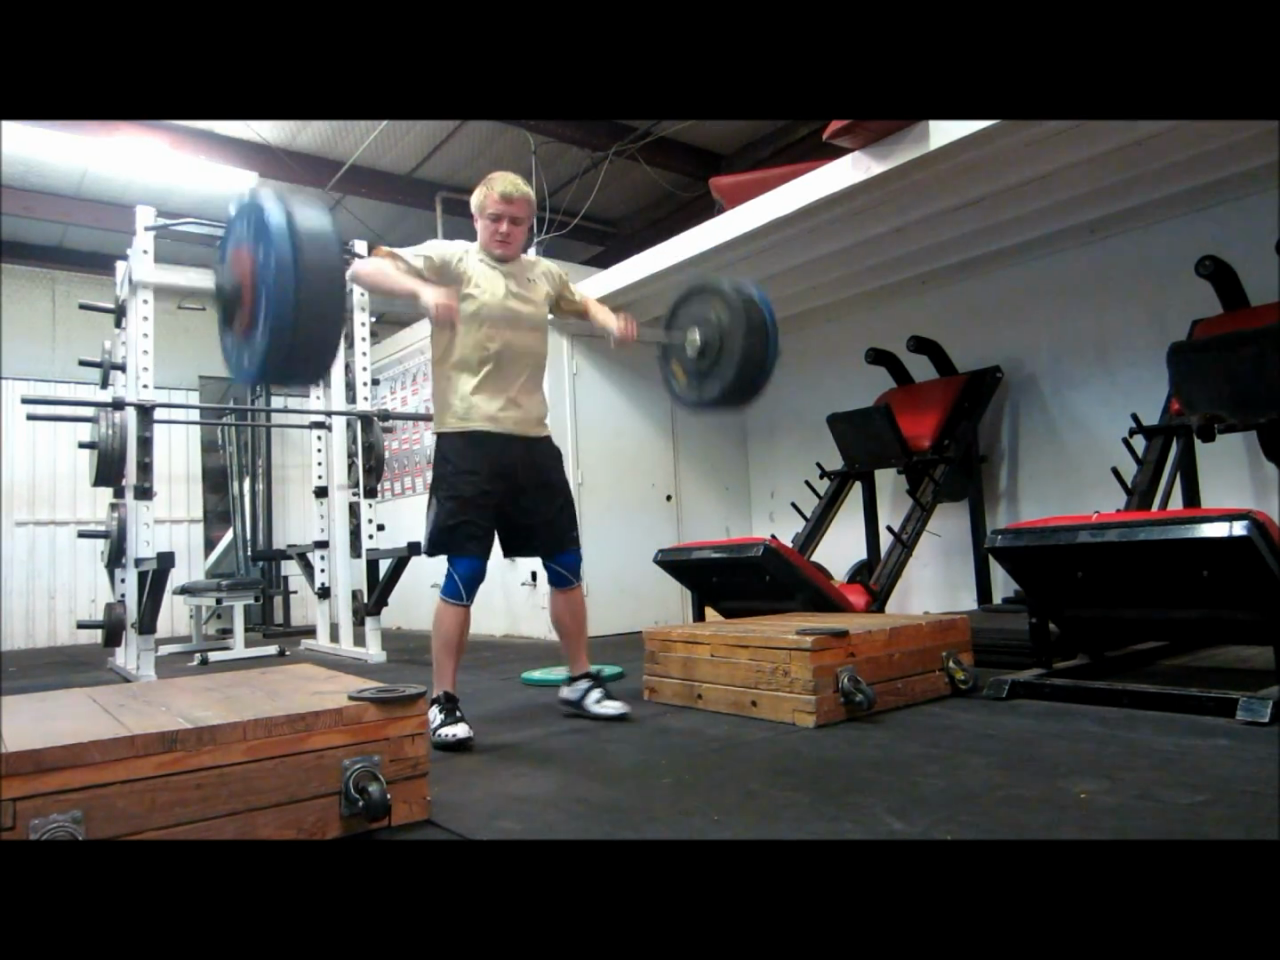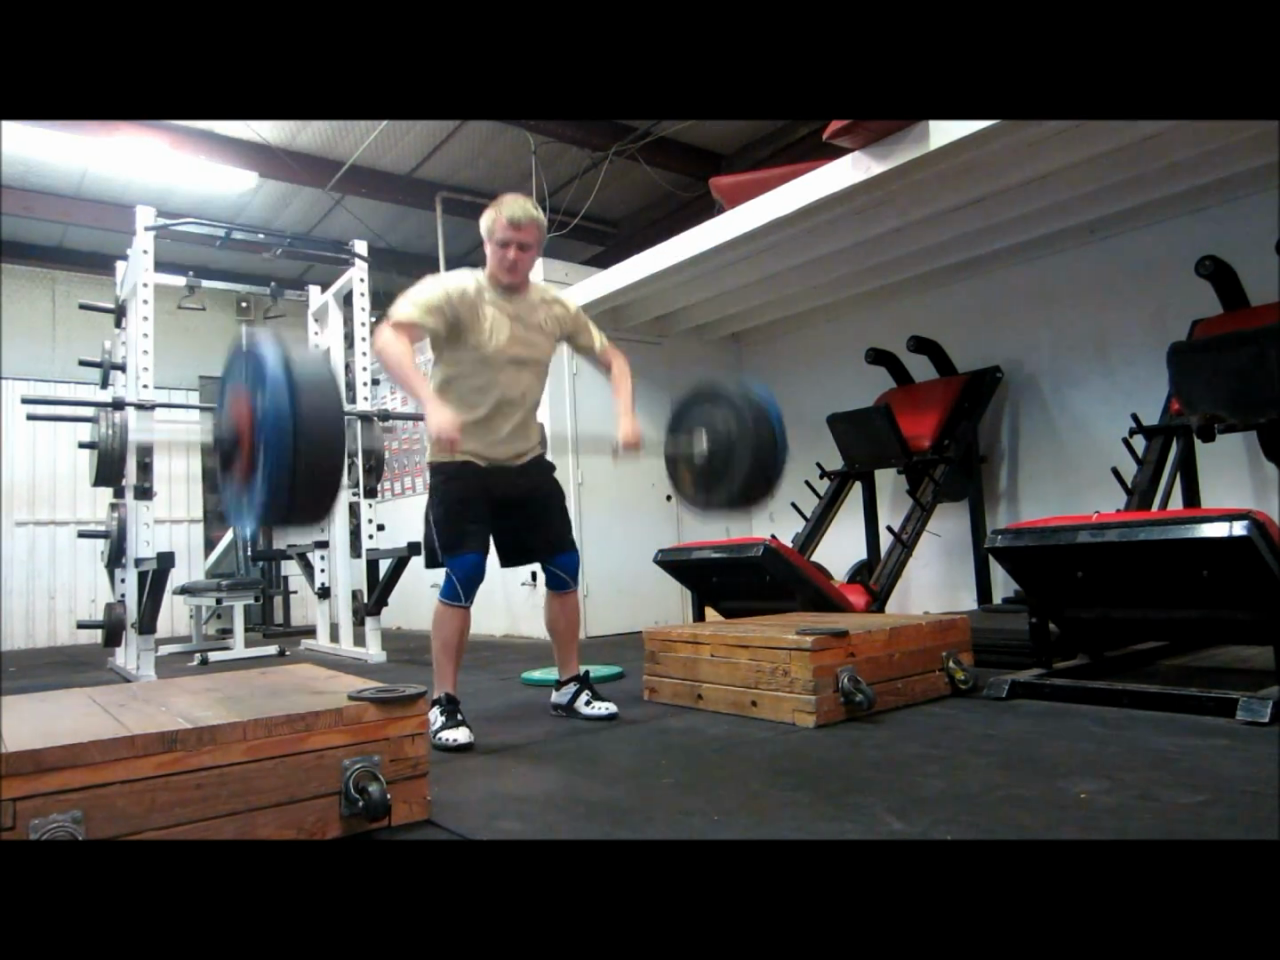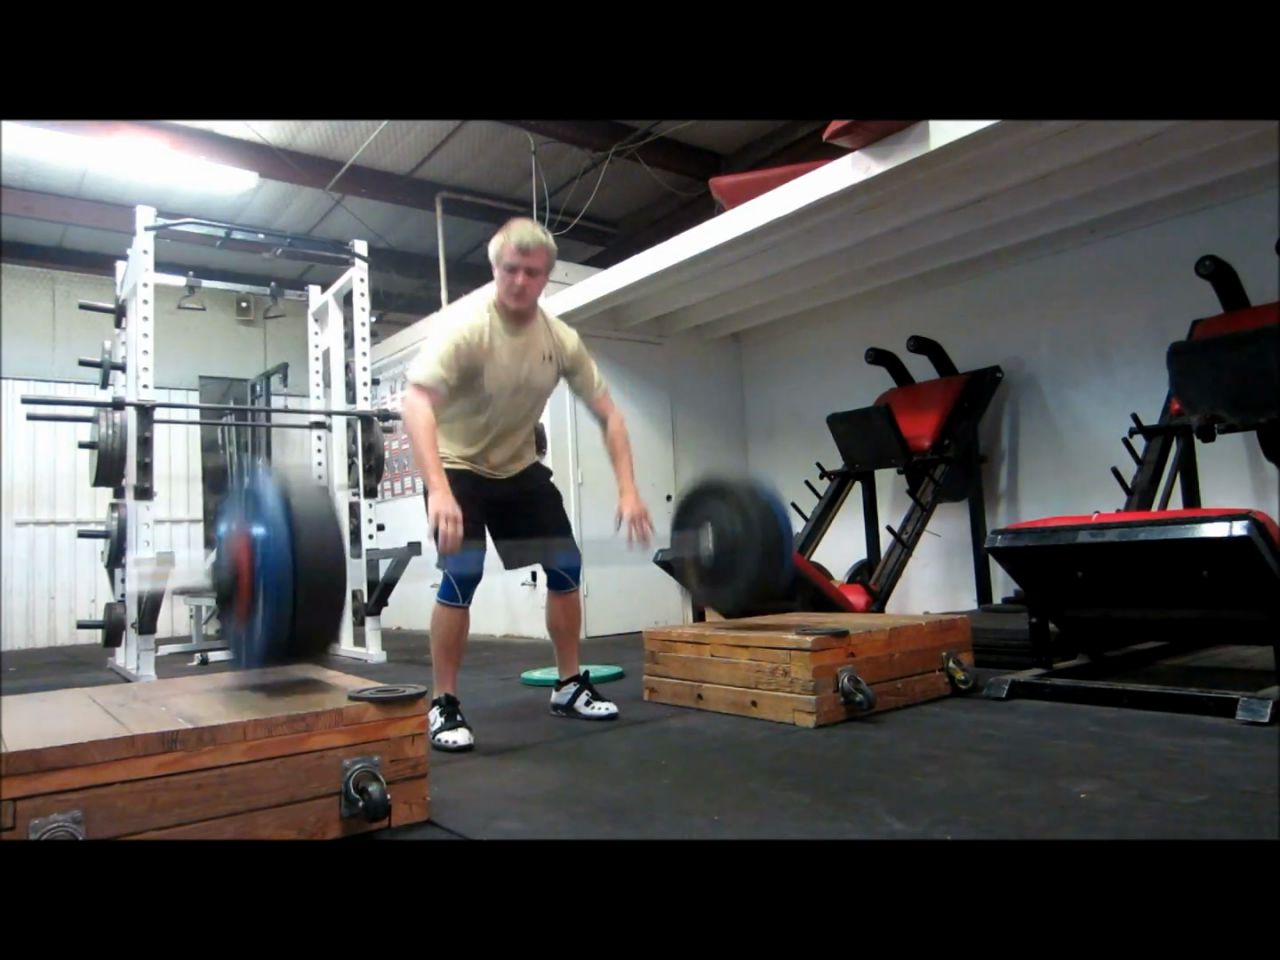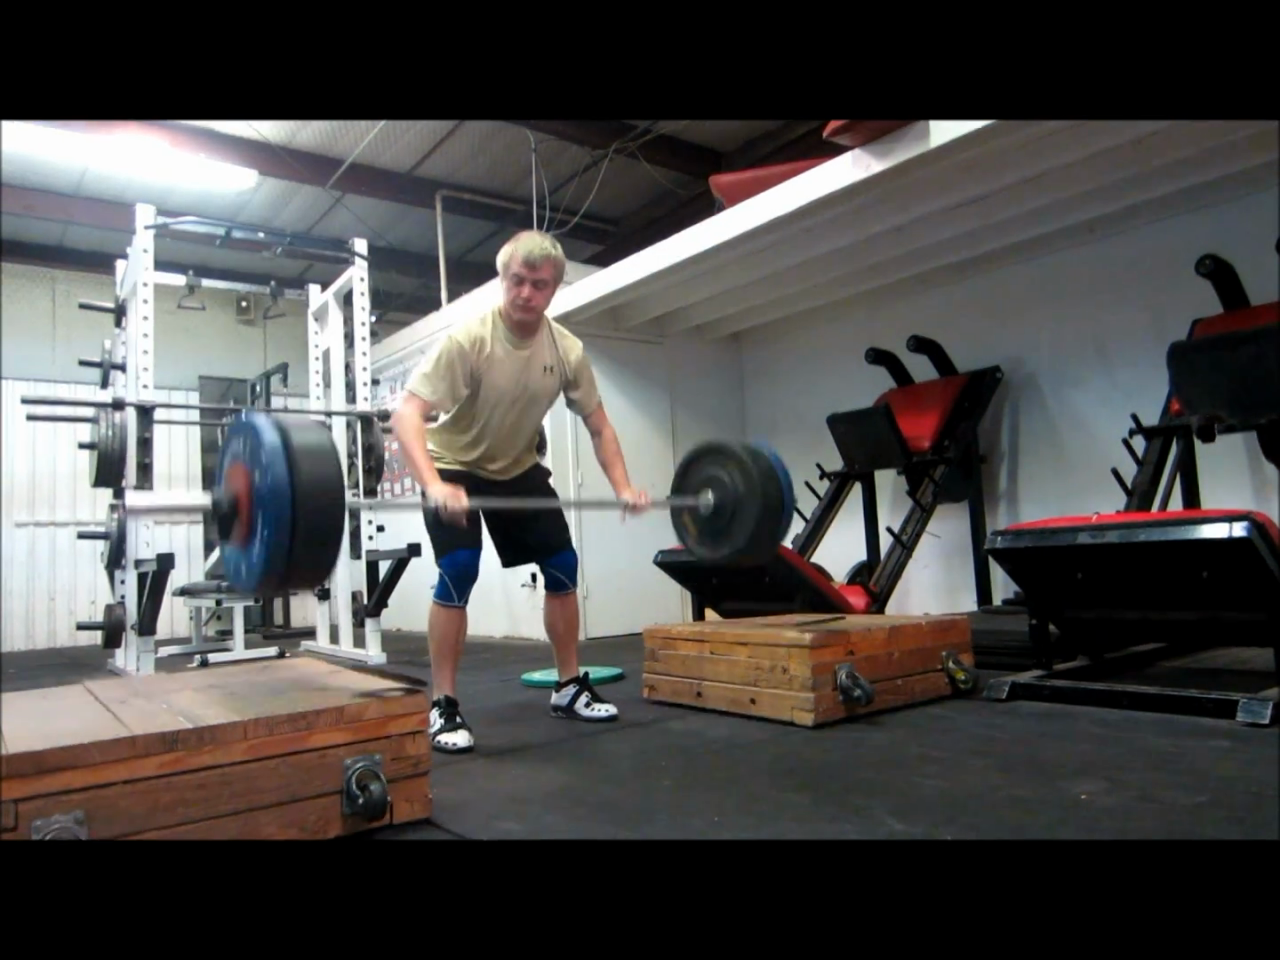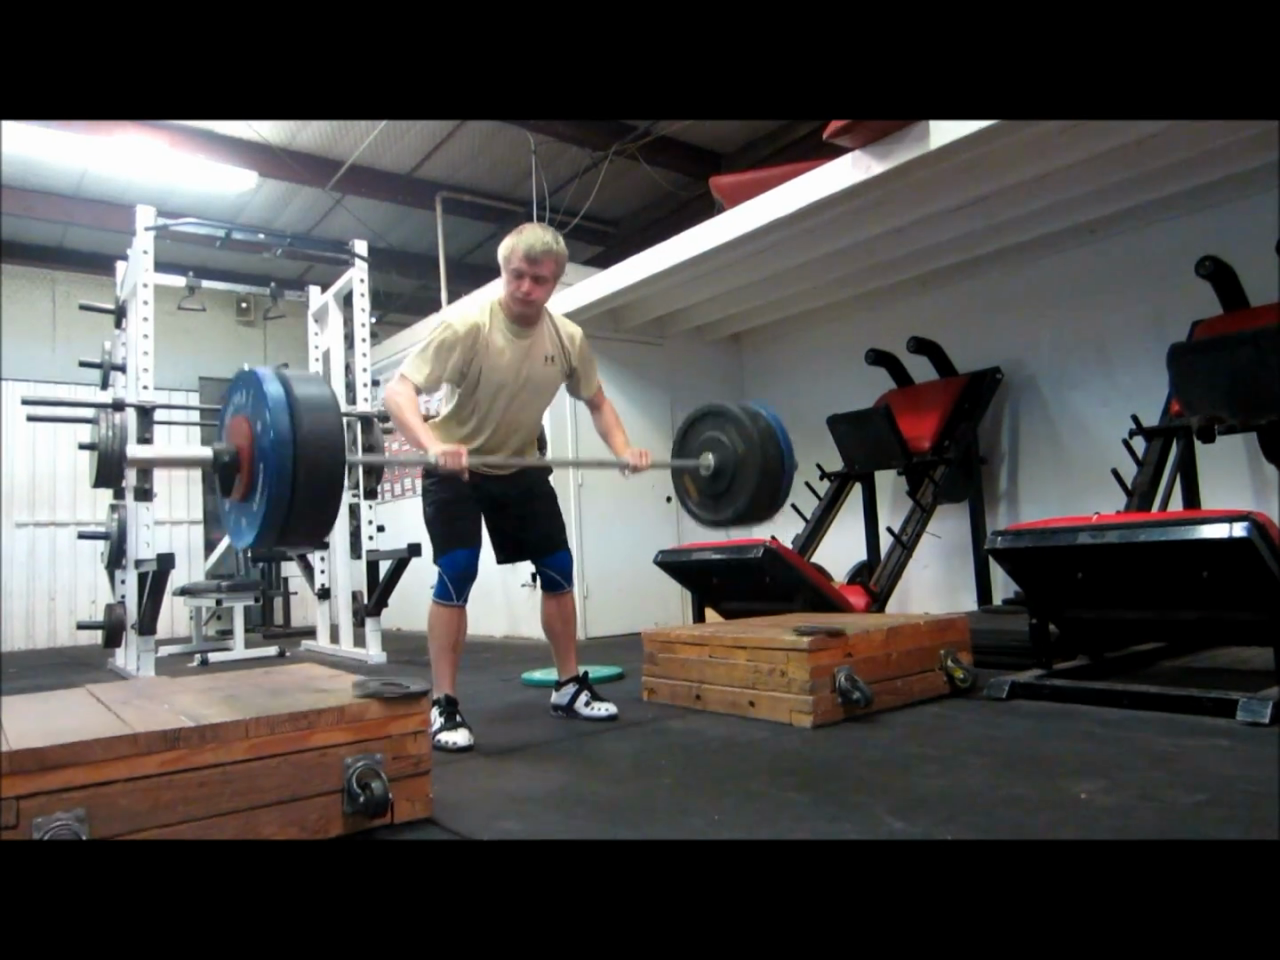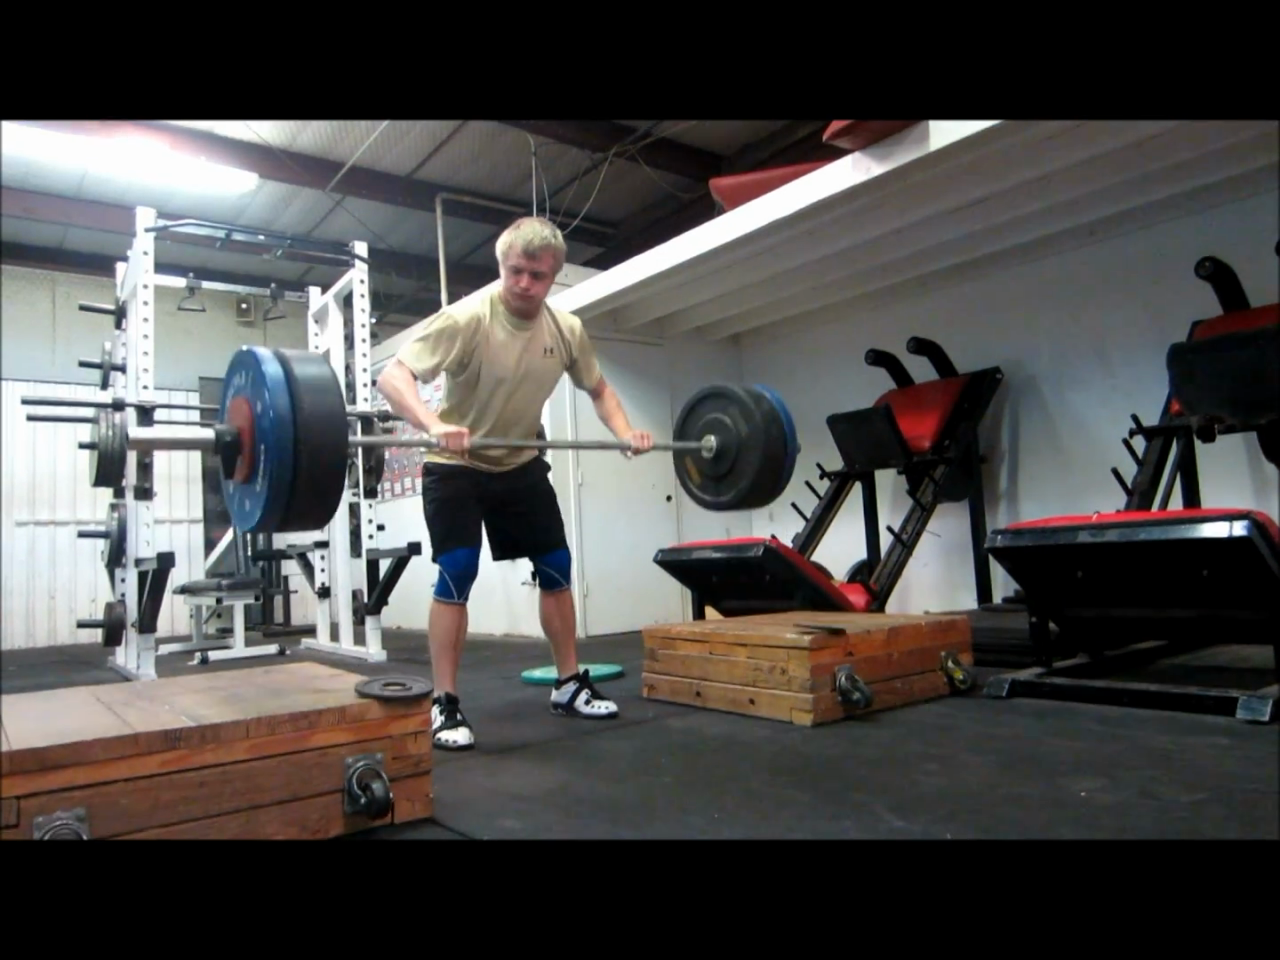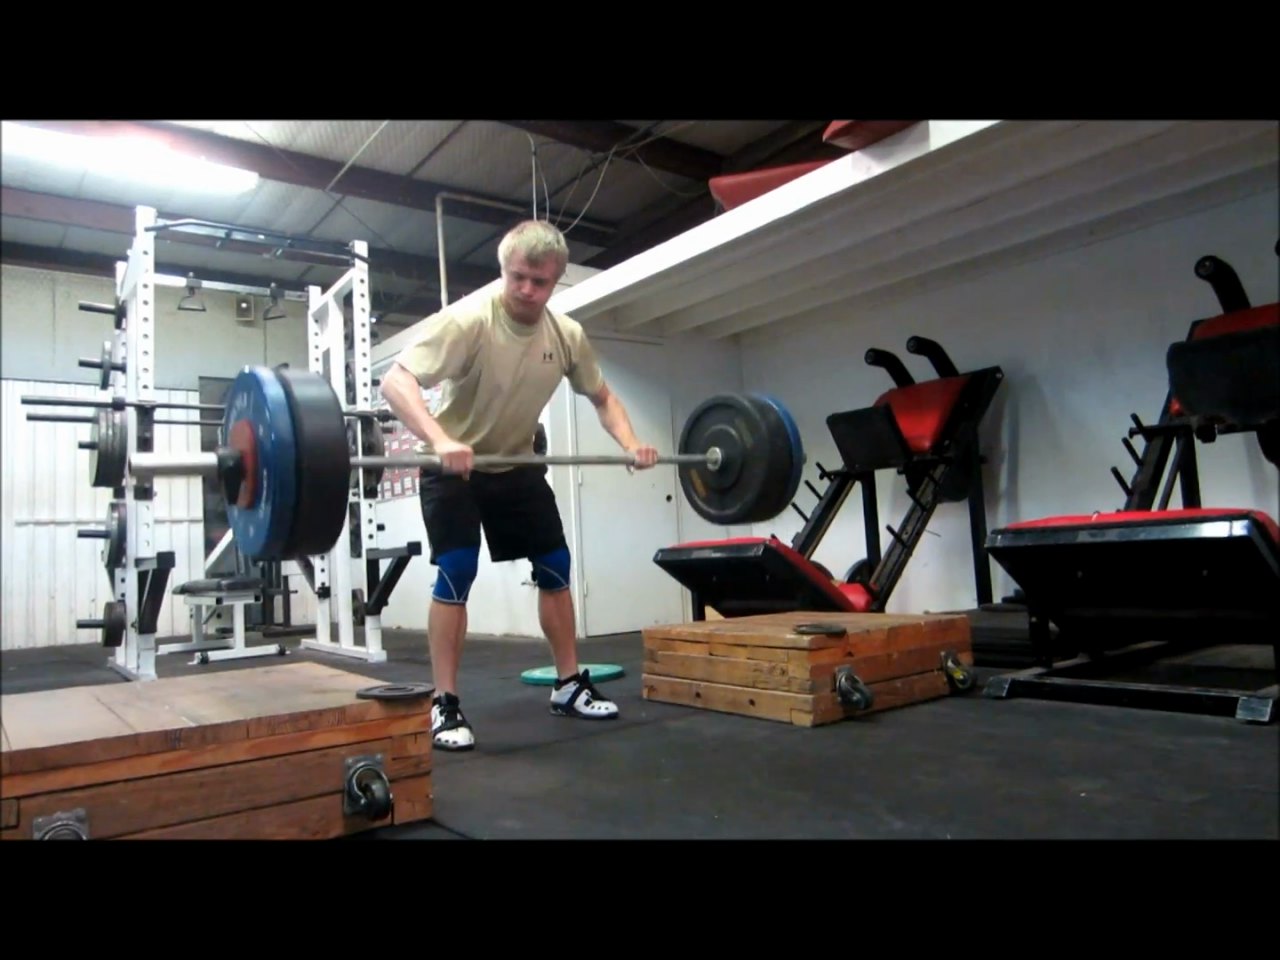
dt=0.1s
person 1, frame 1
left shoulder: (546, 274)
right shoulder: (450, 258)
left elbow: (584, 306)
right elbow: (364, 268)
left wrist: (610, 320)
right wrist: (423, 290)
left hip: (532, 442)
right hip: (468, 441)
left knee: (565, 561)
right knee: (466, 570)
left ankle: (581, 682)
right ankle: (444, 703)
person 1, frame 2
left shoulder: (554, 306)
right shoulder: (455, 292)
left elbow: (610, 356)
right elbow: (387, 337)
left wrist: (625, 415)
right wrist: (432, 405)
left hip: (525, 460)
right hip: (464, 460)
left knee: (563, 566)
right knee: (464, 574)
left ankle: (569, 685)
right ankle: (444, 705)
person 1, frame 3
left shoulder: (563, 338)
right shoulder: (464, 326)
left elbow: (606, 412)
right elbow: (418, 403)
left wrist: (628, 491)
right wrist: (438, 494)
left hip: (519, 469)
right hip: (460, 472)
left knee: (565, 567)
right knee: (462, 572)
left ankle: (570, 686)
right ankle: (444, 706)
person 1, frame 4
left shoulder: (567, 349)
right shoulder: (467, 337)
left elbow: (598, 425)
right elbow: (407, 412)
left wrist: (623, 487)
right wrist: (432, 483)
left hip: (520, 470)
right hip: (456, 472)
left knee: (564, 568)
right knee: (458, 573)
left ankle: (569, 687)
right ankle: (444, 708)
person 1, frame 5
left shoulder: (568, 338)
right shoulder: (466, 325)
left elbow: (597, 402)
right elbow: (397, 391)
left wrist: (622, 448)
right wrist: (430, 441)
left hip: (520, 467)
right hip: (455, 468)
left knee: (558, 568)
right knee: (457, 571)
left ankle: (569, 686)
right ankle: (444, 706)
person 1, frame 6
left shoulder: (567, 330)
right shoulder: (467, 318)
left elbow: (599, 388)
right elbow: (393, 375)
left wrist: (624, 430)
right wrist: (433, 423)
left hip: (519, 464)
right hip: (454, 463)
left knee: (556, 565)
right knee: (458, 569)
left ankle: (569, 684)
right ankle: (444, 704)
person 1, frame 7
left shoulder: (568, 334)
right shoulder: (467, 322)
left elbow: (602, 396)
right elbow: (398, 380)
left wrist: (629, 441)
right wrist: (439, 439)
left hip: (515, 466)
right hip: (453, 464)
left knee: (555, 563)
right knee: (457, 569)
left ankle: (569, 686)
right ankle: (445, 705)
